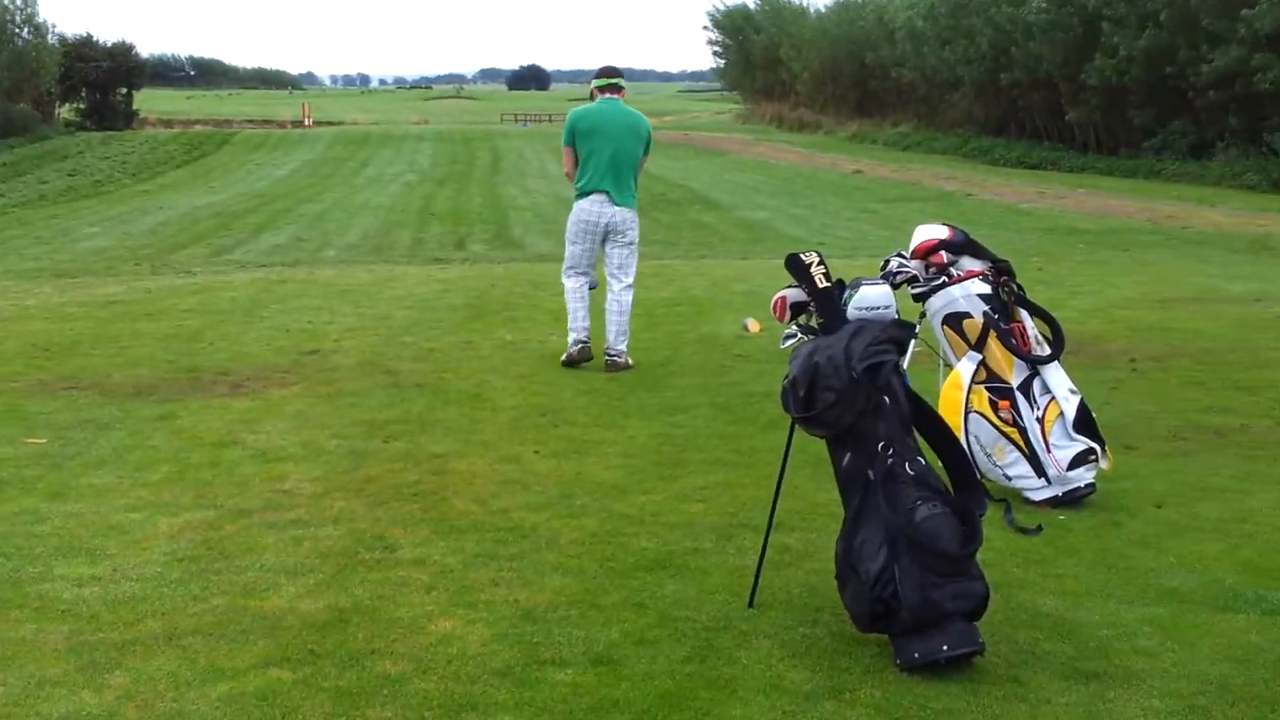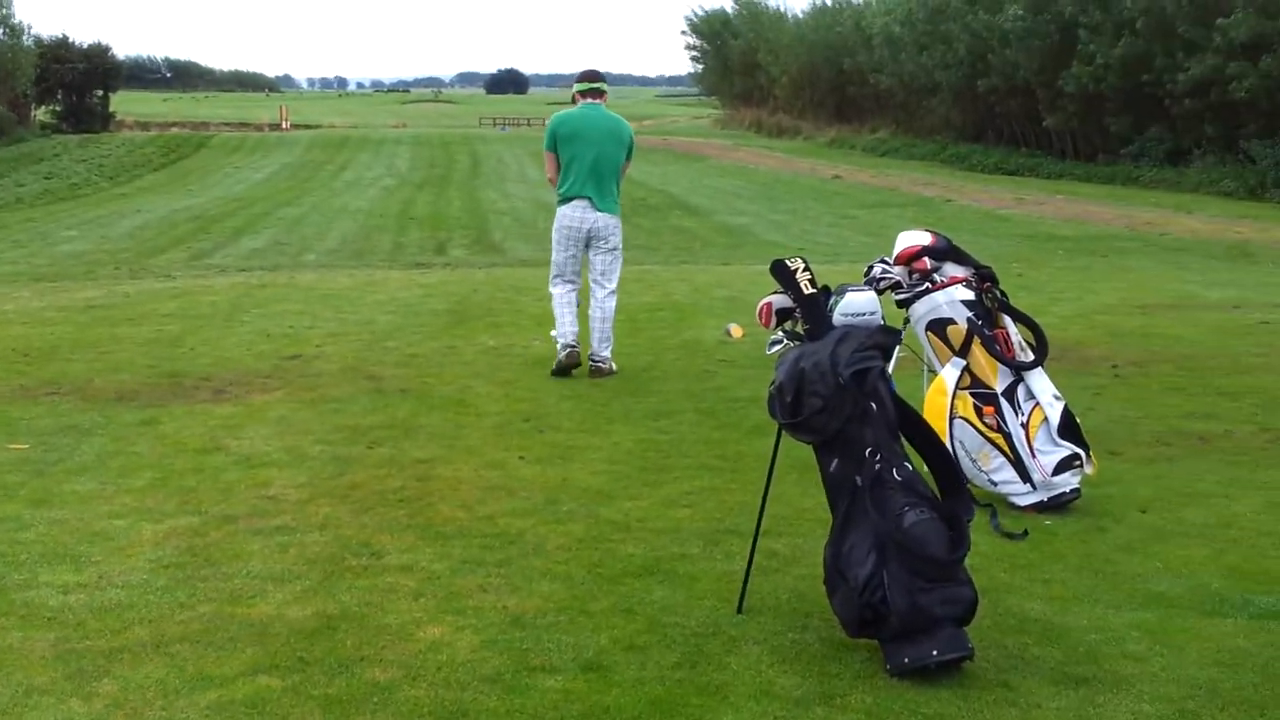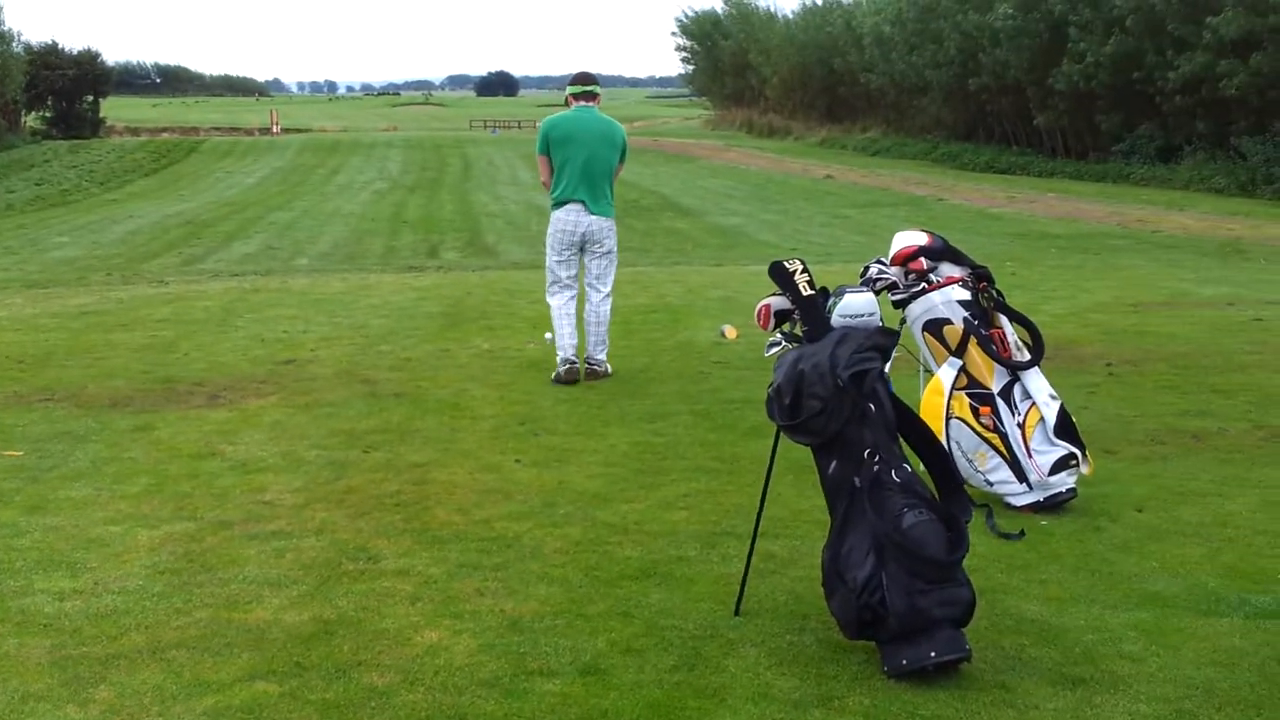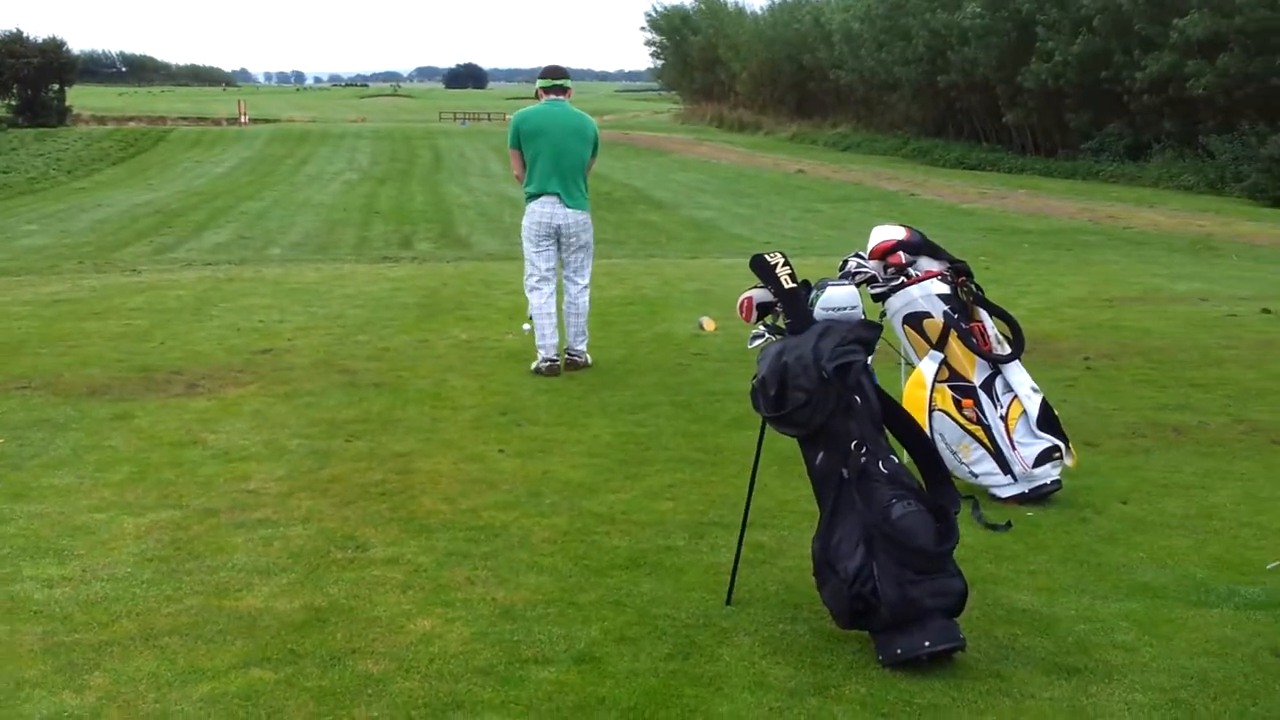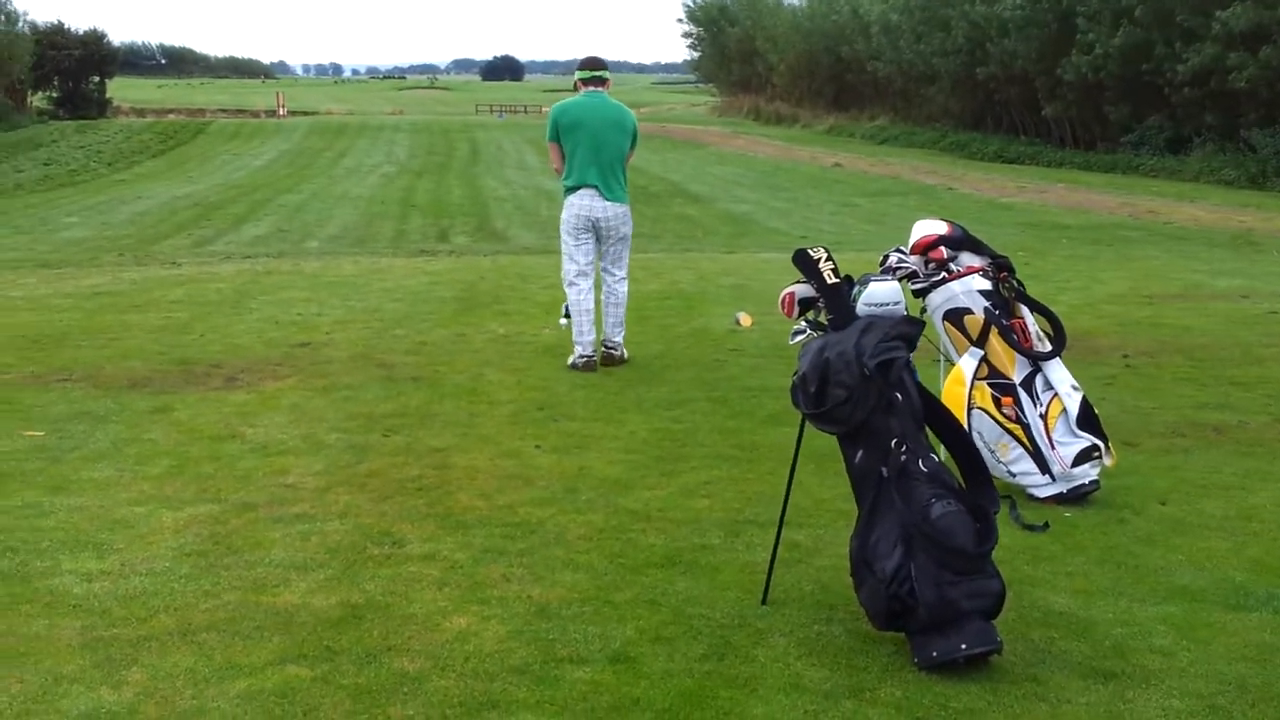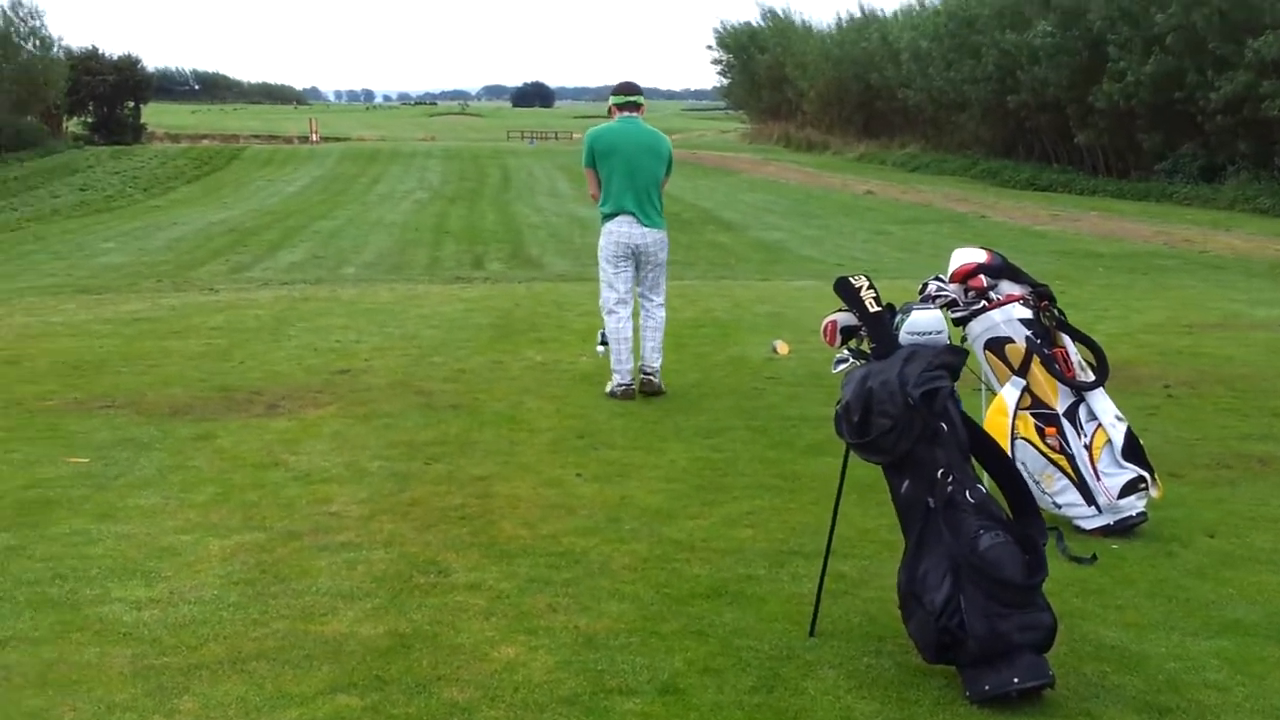
dt=0.1s
person 1, frame 1
left shoulder: (577, 116)
right shoulder: (642, 123)
left elbow: (569, 169)
left hip: (587, 208)
right hip: (624, 211)
left knee: (576, 276)
right knee: (620, 284)
left ankle: (579, 340)
right ankle: (616, 353)
person 1, frame 2
left shoulder: (559, 121)
right shoulder: (624, 128)
left elbow: (551, 175)
left hip: (569, 213)
right hip: (607, 216)
left knee: (562, 284)
right knee: (604, 290)
left ankle: (568, 346)
right ankle: (600, 359)
person 1, frame 3
left shoulder: (551, 125)
right shoulder: (616, 130)
left elbow: (546, 179)
left hip: (564, 217)
right hip: (601, 220)
left knee: (561, 291)
right knee: (599, 294)
left ankle: (568, 362)
right ankle: (596, 362)
person 1, frame 4
left shoulder: (522, 119)
right shoulder: (588, 124)
left elbow: (518, 172)
left hip: (539, 210)
right hip: (577, 212)
left knee: (540, 286)
right knee: (577, 286)
left ankle: (548, 357)
right ankle: (576, 353)
person 1, frame 5
left shoulder: (561, 111)
right shoulder: (626, 115)
left elbow: (558, 165)
left hip: (578, 203)
right hip: (616, 205)
left knee: (579, 280)
right knee: (615, 278)
left ankle: (585, 353)
right ankle: (613, 346)
person 1, frame 6
left shoulder: (596, 137)
right shoulder: (662, 141)
left elbow: (594, 191)
right elbow: (660, 188)
left hip: (616, 230)
right hip: (653, 231)
left knee: (617, 308)
right knee: (653, 304)
left ankle: (623, 381)
right ankle: (651, 373)
